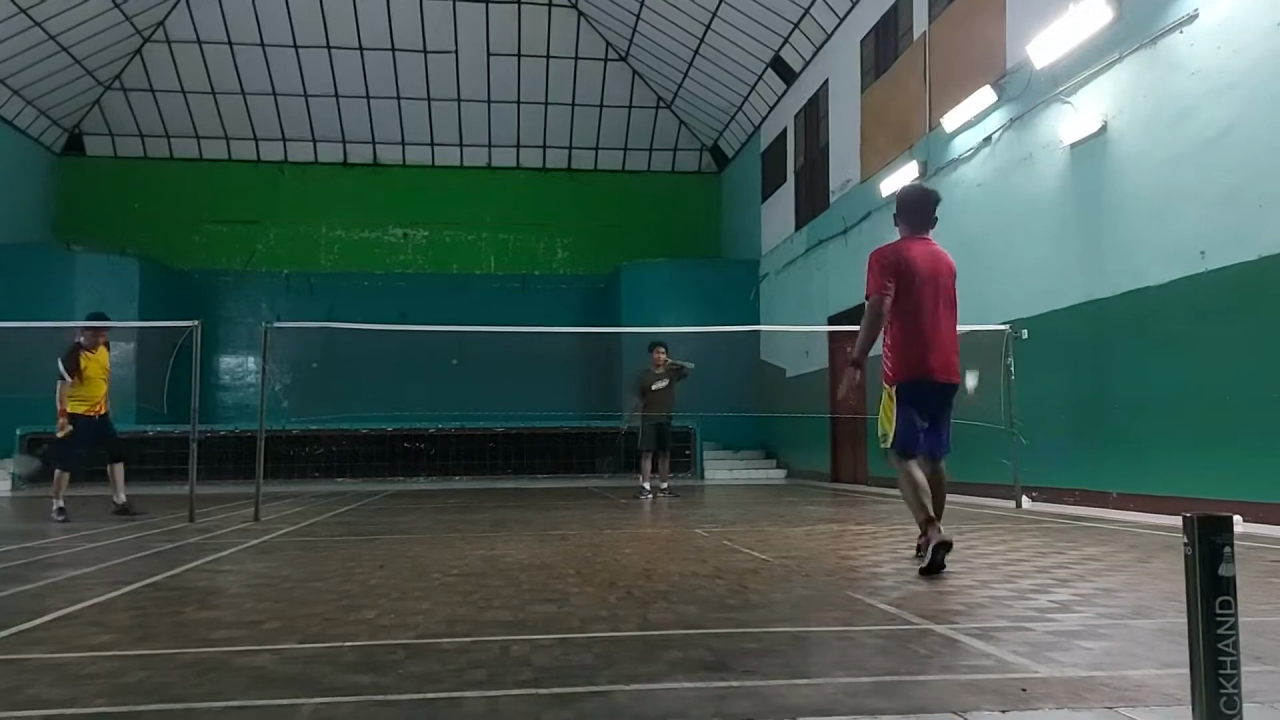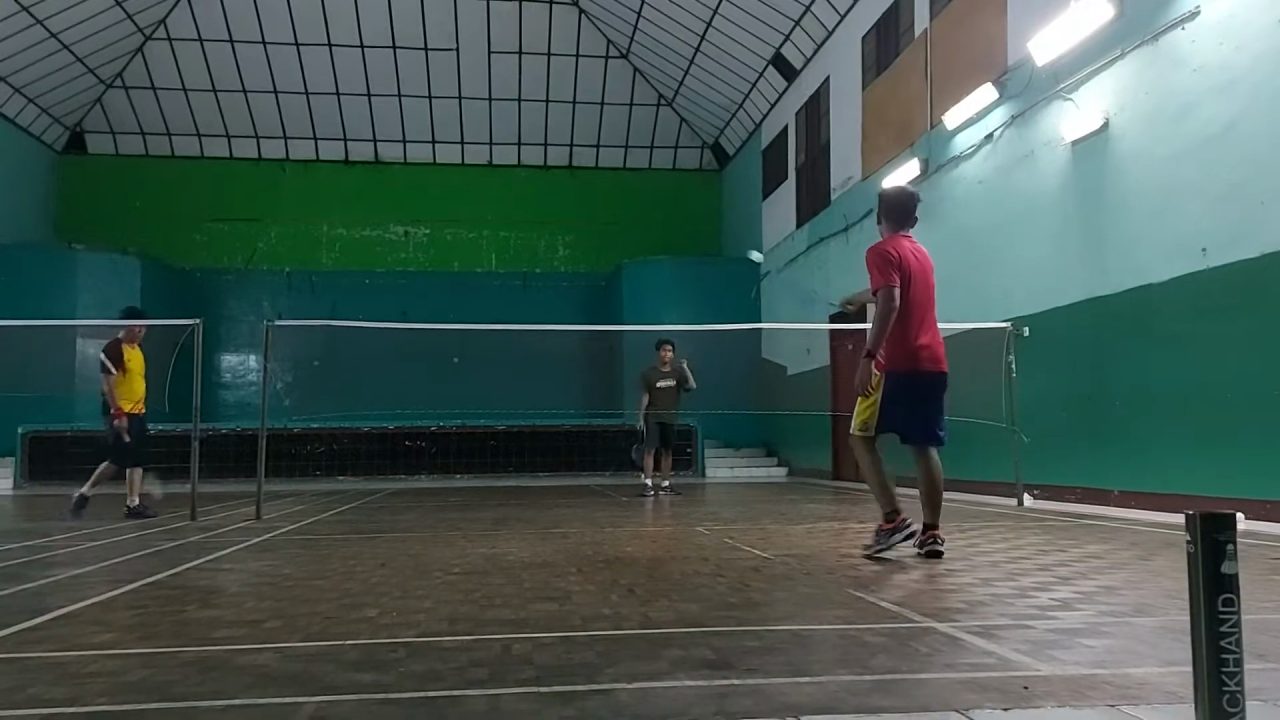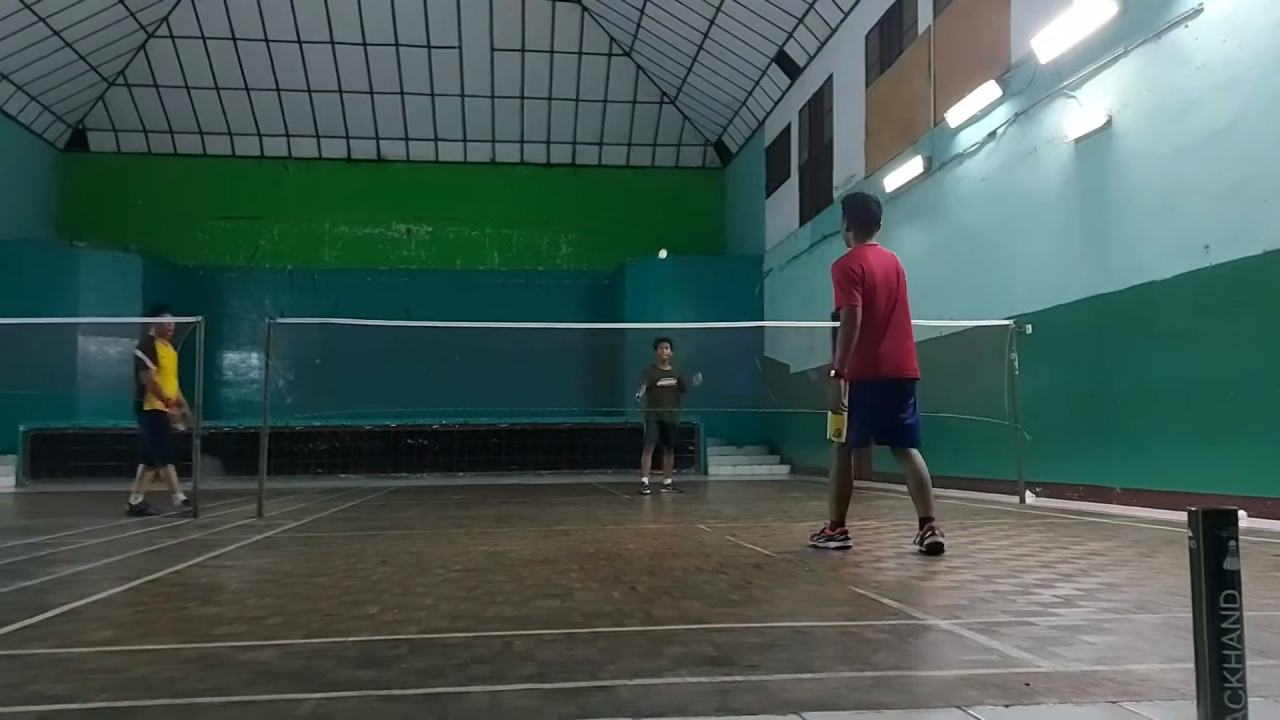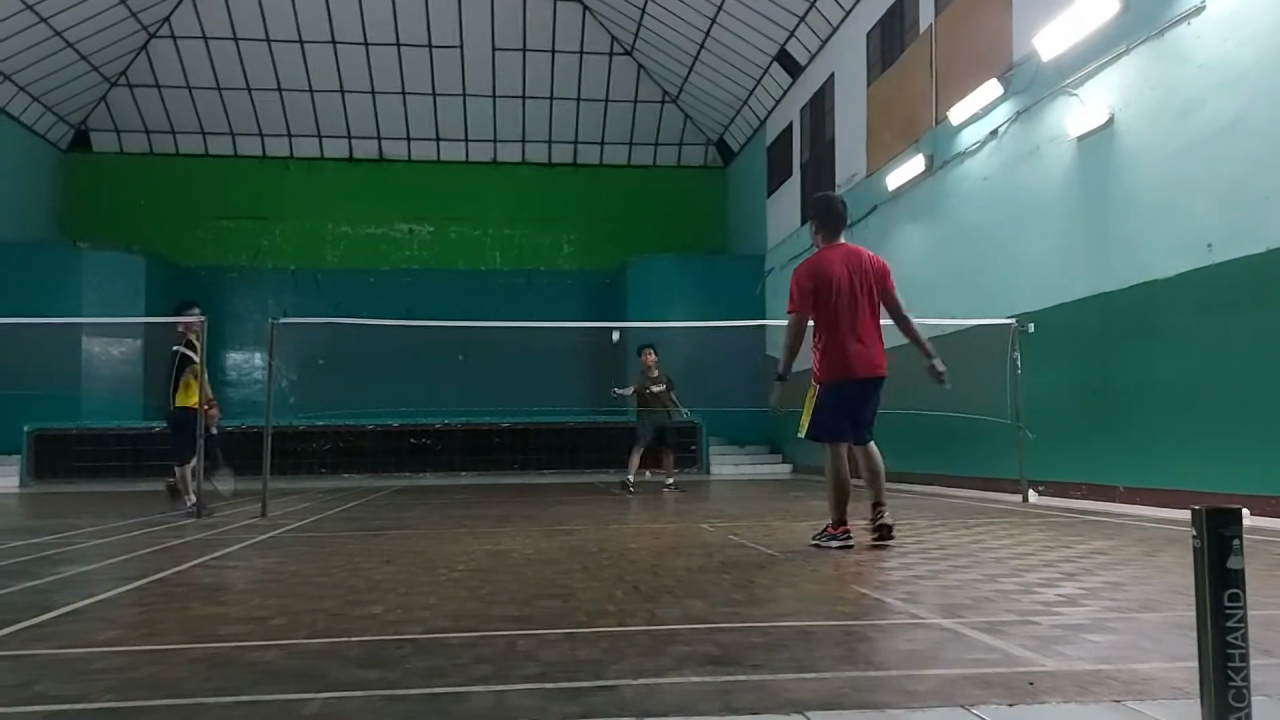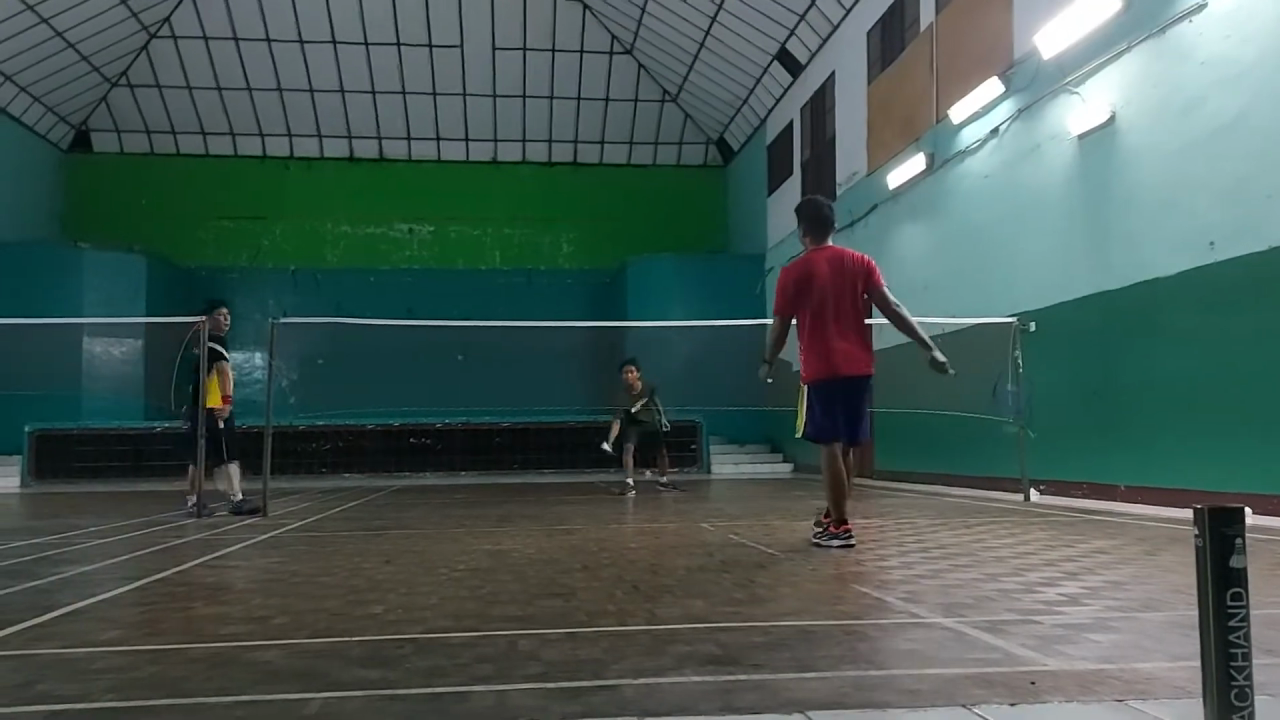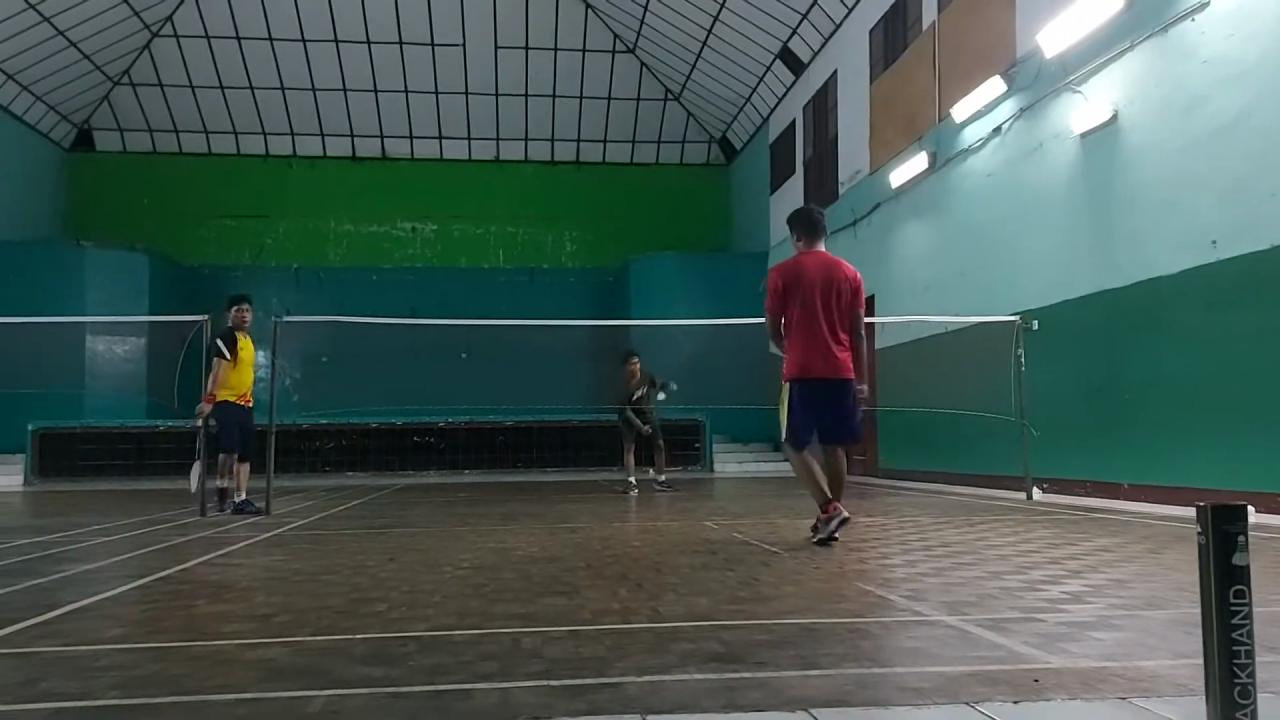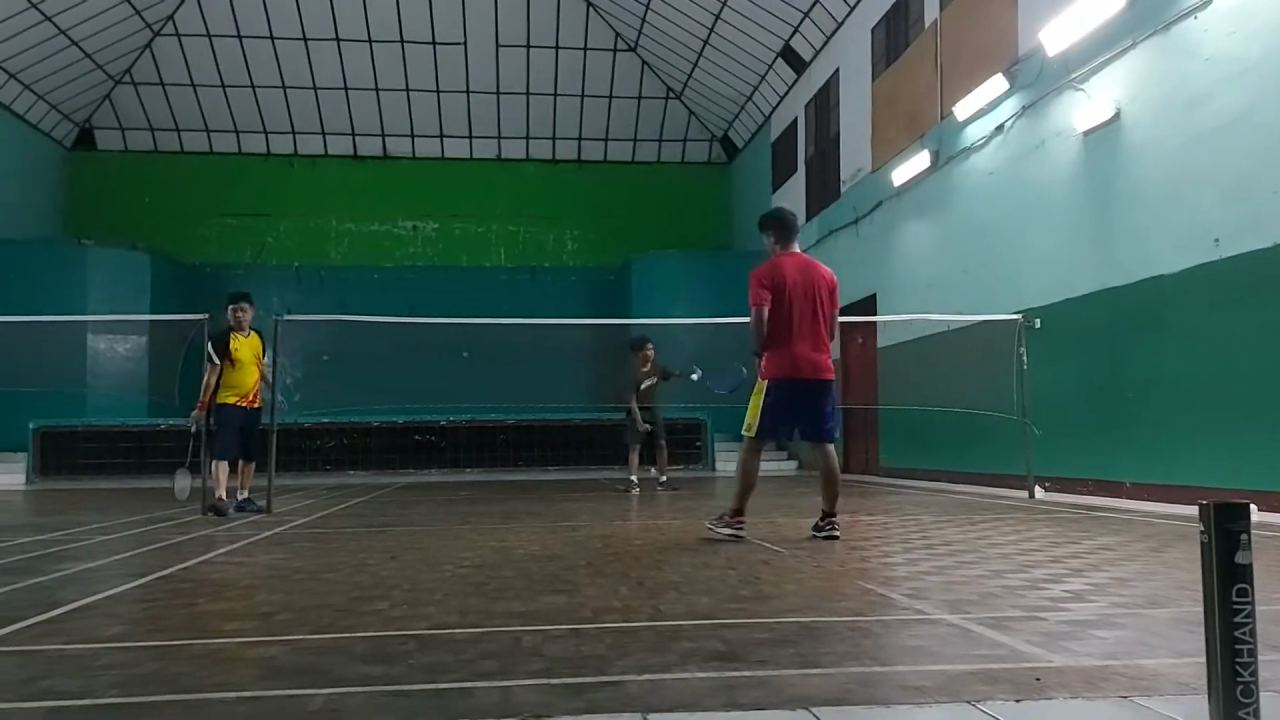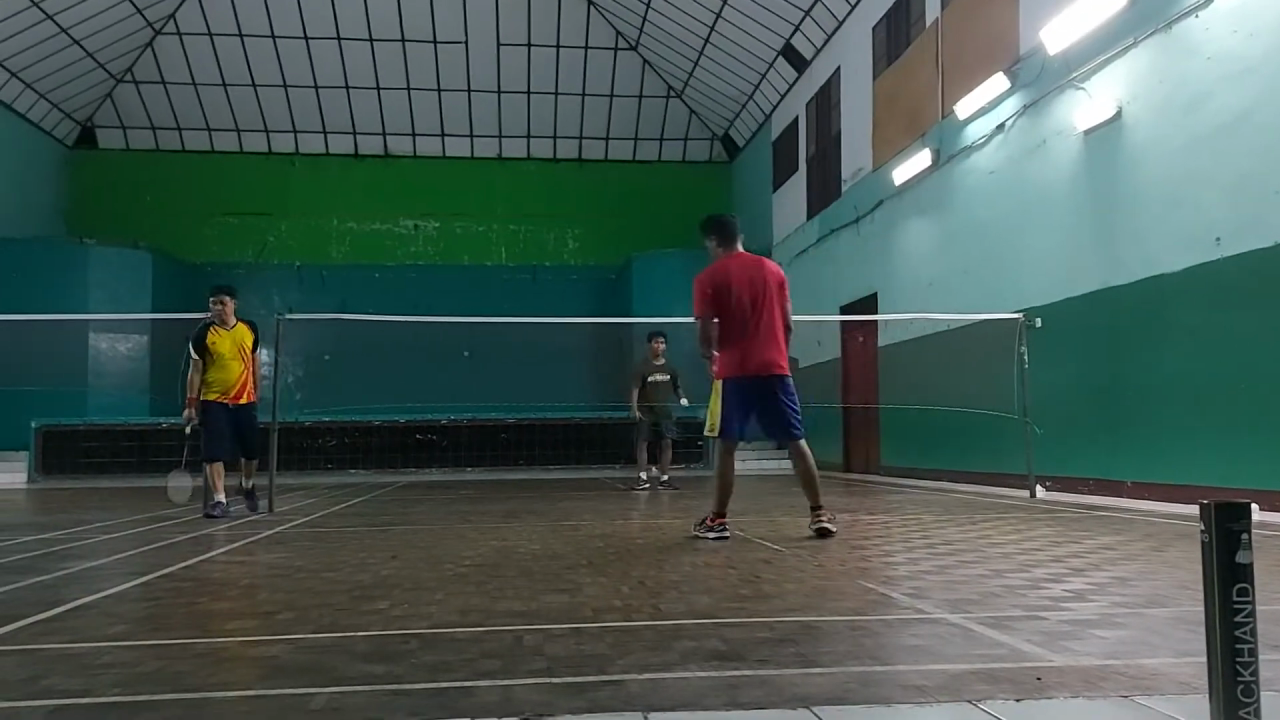
dt=0.3s
person 1, frame 1
left shoulder: (886, 257)
right shoulder: (946, 262)
left elbow: (878, 311)
left wrist: (856, 363)
left hip: (907, 372)
right hip: (945, 372)
left knee: (904, 457)
right knee: (933, 457)
left ankle: (931, 530)
right ankle: (931, 533)
person 1, frame 2
left shoulder: (881, 251)
right shoulder: (921, 253)
left elbow: (890, 304)
left wrist: (868, 355)
right wrist: (859, 299)
left hip: (898, 364)
right hip: (933, 363)
left knee: (863, 438)
right knee: (925, 447)
left ankle: (894, 520)
right ankle: (932, 532)
person 1, frame 3
left shoulder: (847, 264)
right shoulder: (893, 261)
left elbow: (852, 322)
left wrist: (838, 373)
left hip: (865, 373)
right hip: (903, 370)
left knee: (847, 448)
right knee: (907, 449)
left ankle: (836, 528)
right ankle: (929, 526)
person 1, frame 4
left shoulder: (808, 270)
right shoulder: (872, 262)
left elbow: (797, 329)
right elbow: (899, 315)
left wrist: (781, 377)
right wrist: (930, 355)
left hip: (834, 371)
right hip: (872, 368)
left knee: (836, 446)
right knee: (863, 441)
left ankle: (839, 528)
right ankle: (880, 512)
person 1, frame 5
left shoulder: (793, 272)
right shoulder: (859, 263)
left elbow: (780, 327)
right elbow: (892, 311)
left wrist: (767, 363)
right wrist: (930, 348)
left hip: (821, 371)
right hip: (858, 368)
left knee: (831, 446)
right knee: (847, 445)
left ankle: (839, 527)
right ankle: (833, 514)
person 1, frame 6
left shoulder: (783, 272)
right shoulder: (850, 273)
left elbow: (773, 327)
right elbow: (859, 332)
right wrist: (861, 378)
left hip: (802, 372)
right hip: (840, 373)
left knee: (797, 447)
right knee: (835, 446)
left ankle: (832, 507)
right ankle: (828, 518)
person 1, frame 7
left shoulder: (765, 273)
right shoulder: (826, 274)
left elbow: (760, 324)
right elbow: (831, 328)
left wrist: (761, 353)
left hip: (781, 372)
right hip: (821, 372)
left knee: (753, 442)
right knee: (824, 444)
left ankle: (736, 516)
right ankle: (829, 518)
person 1, frame 8
left shoulder: (708, 277)
right shoulder: (772, 270)
left elbow: (704, 332)
right elbow: (787, 325)
left wrist: (711, 355)
left hip: (733, 372)
right hip: (774, 368)
left knee: (726, 446)
right knee: (795, 441)
left ankle: (717, 519)
right ankle: (819, 513)
person 2, frame 1
left shoulder: (104, 348)
right shoulder: (72, 356)
right elbow: (63, 388)
left wrist: (105, 404)
right wrist: (62, 416)
left hip: (100, 413)
right hip: (77, 415)
left knee: (116, 455)
right knee: (66, 461)
left ankle: (120, 502)
right ankle: (58, 505)
person 2, frame 2
left shoulder: (137, 349)
right shoulder: (112, 350)
right elbow: (109, 385)
right wrist: (119, 414)
left hip: (137, 413)
right hip: (120, 414)
left knee: (137, 459)
right knee: (118, 459)
left ankle: (133, 504)
right ankle: (84, 494)
person 2, frame 3
left shoulder: (170, 347)
right shoulder: (146, 347)
right elbow: (150, 381)
left wrist: (183, 406)
right wrist: (170, 405)
left hip: (166, 410)
right hip: (152, 409)
left knee: (151, 458)
right knee: (163, 456)
left ankle: (135, 502)
right ankle: (180, 500)
person 2, frame 4
left shoulder: (192, 342)
right shoulder: (184, 344)
right elbow: (198, 375)
left wrist: (208, 404)
right wrist: (211, 404)
left hip: (196, 408)
right hip: (183, 408)
right knee: (184, 456)
left ankle: (176, 484)
right ankle: (191, 501)
person 2, frame 5
left shoulder: (213, 341)
right shoulder: (217, 341)
right elbow: (223, 372)
right wrist: (227, 401)
left hip: (218, 409)
right hip: (208, 409)
left knee: (230, 456)
right knee: (199, 458)
left ankle: (236, 500)
right ankle: (192, 502)
person 2, frame 6
left shoulder: (248, 340)
right shoulder: (226, 338)
right elbow: (217, 370)
right wrist: (209, 399)
left hip: (245, 404)
right hip: (226, 402)
left knee: (245, 454)
right knee: (230, 448)
left ankle: (240, 500)
right ankle: (222, 486)
person 2, frame 7
left shoulder: (258, 338)
right shoulder: (221, 339)
right elbow: (211, 375)
right wrist: (202, 406)
left hip: (252, 405)
right hip: (227, 404)
left knee: (249, 454)
right knee: (223, 452)
left ankle: (243, 498)
right ankle: (220, 498)
person 2, frame 8
left shoulder: (249, 328)
right shoulder: (203, 334)
right elbow: (196, 370)
left wrist: (256, 388)
right wrist: (191, 404)
left hip: (245, 401)
right hip: (213, 402)
left knee: (250, 451)
right knee: (213, 454)
left ankle: (247, 486)
right ankle: (219, 501)
